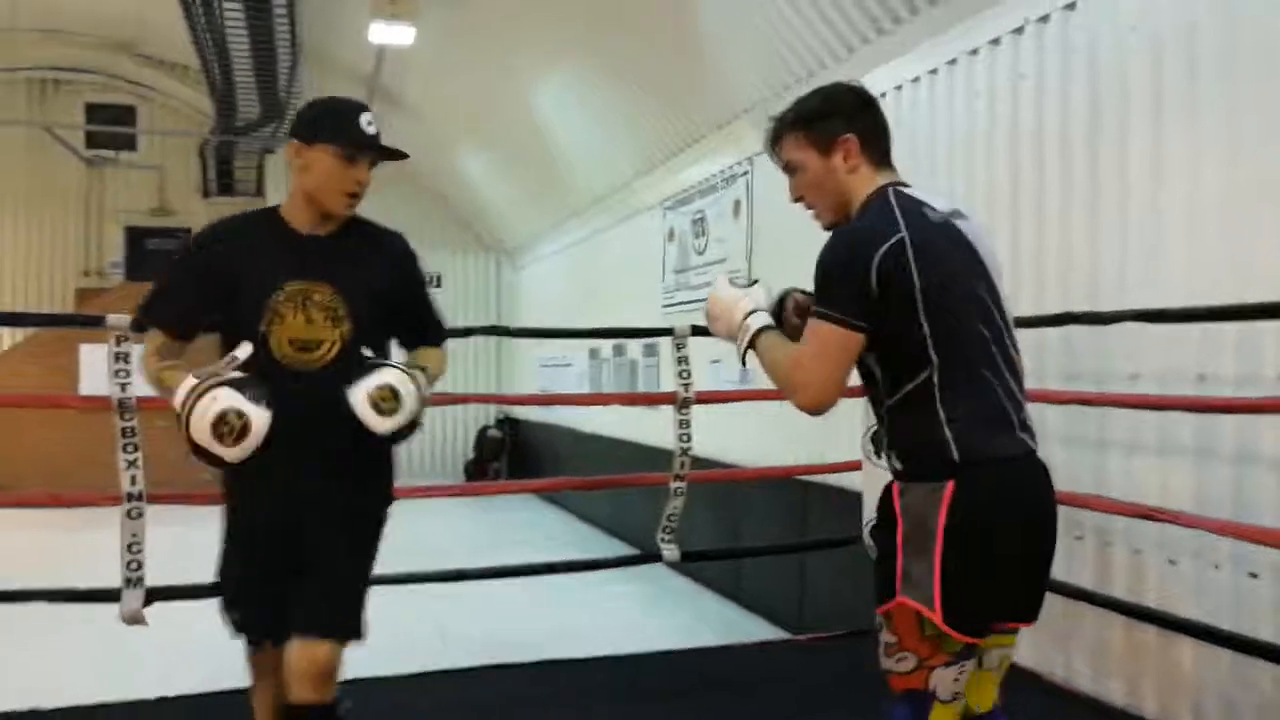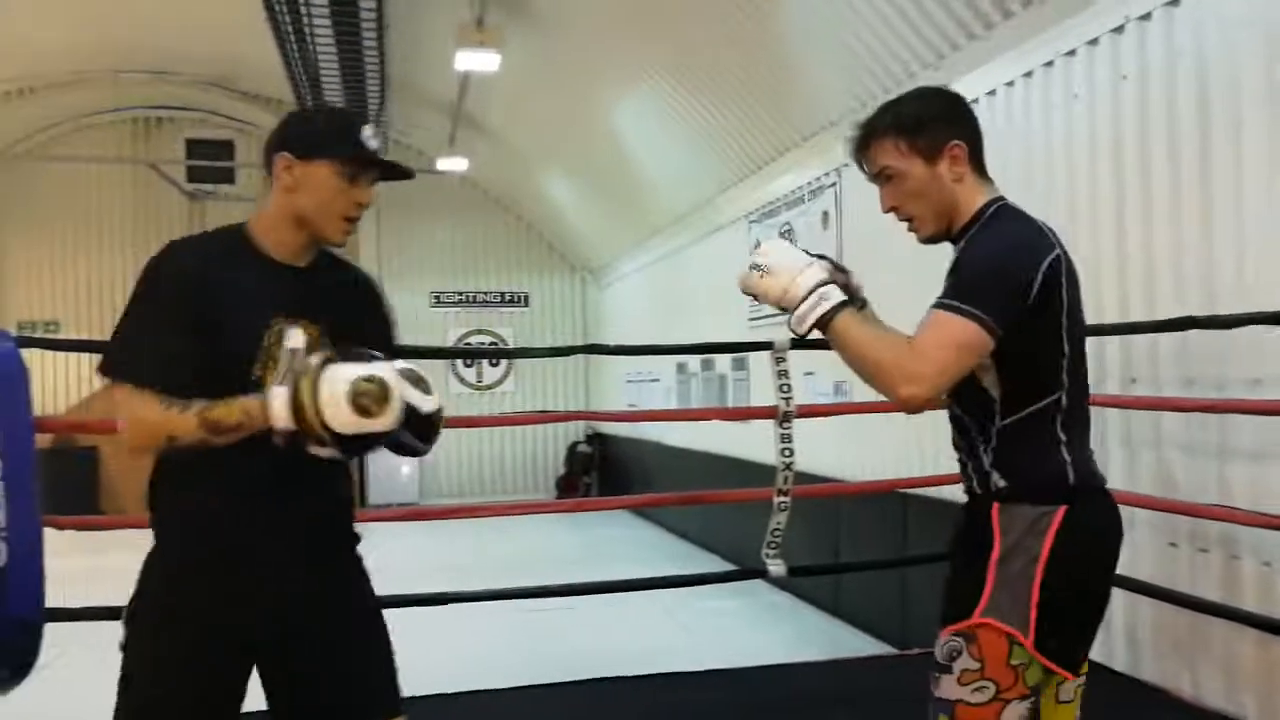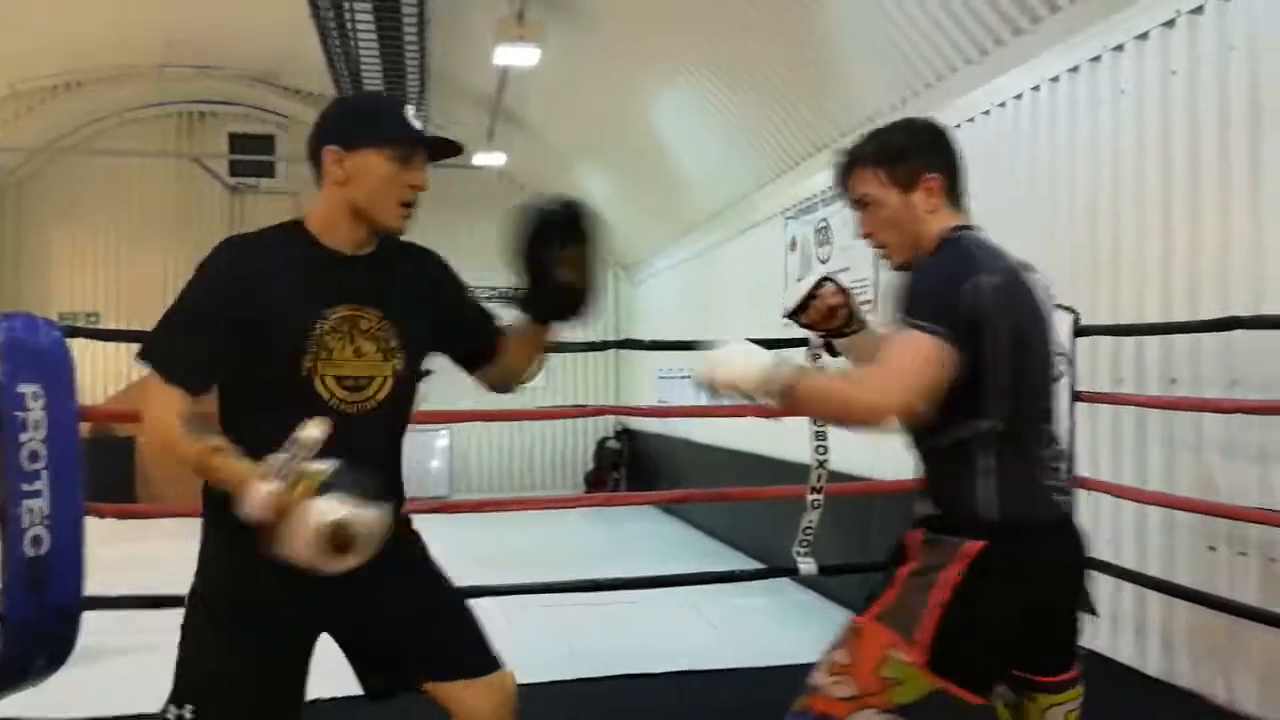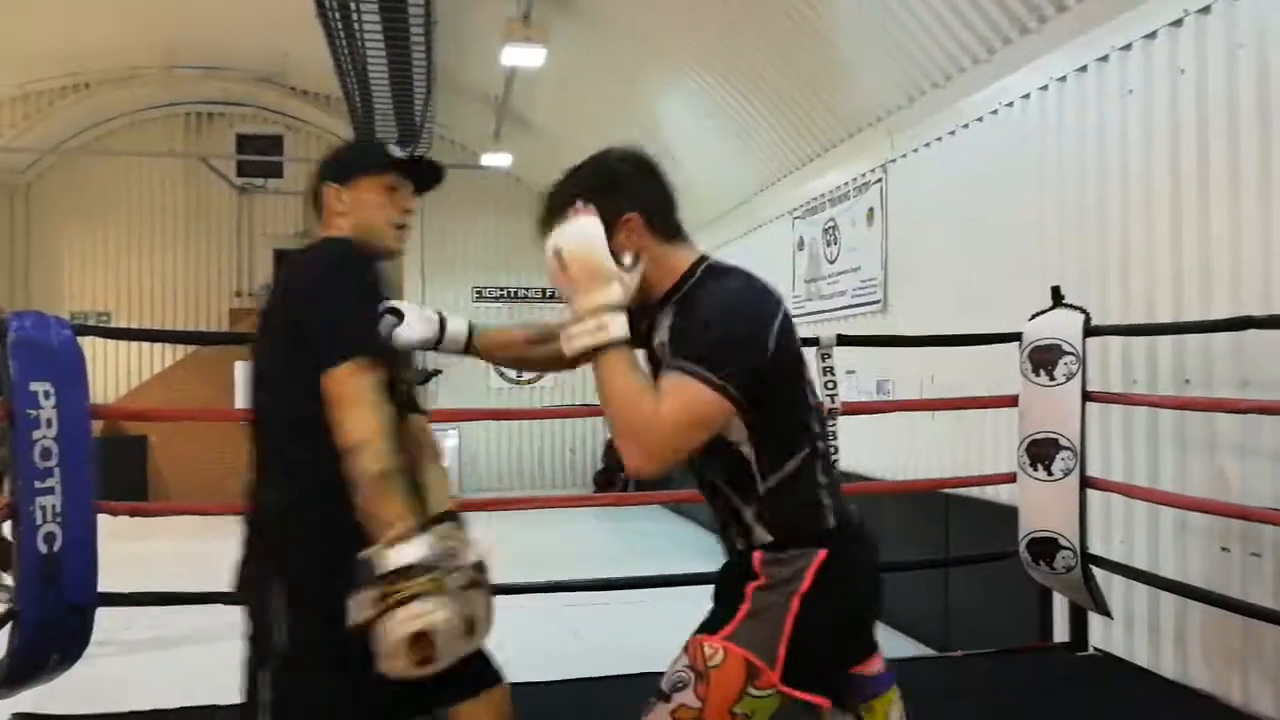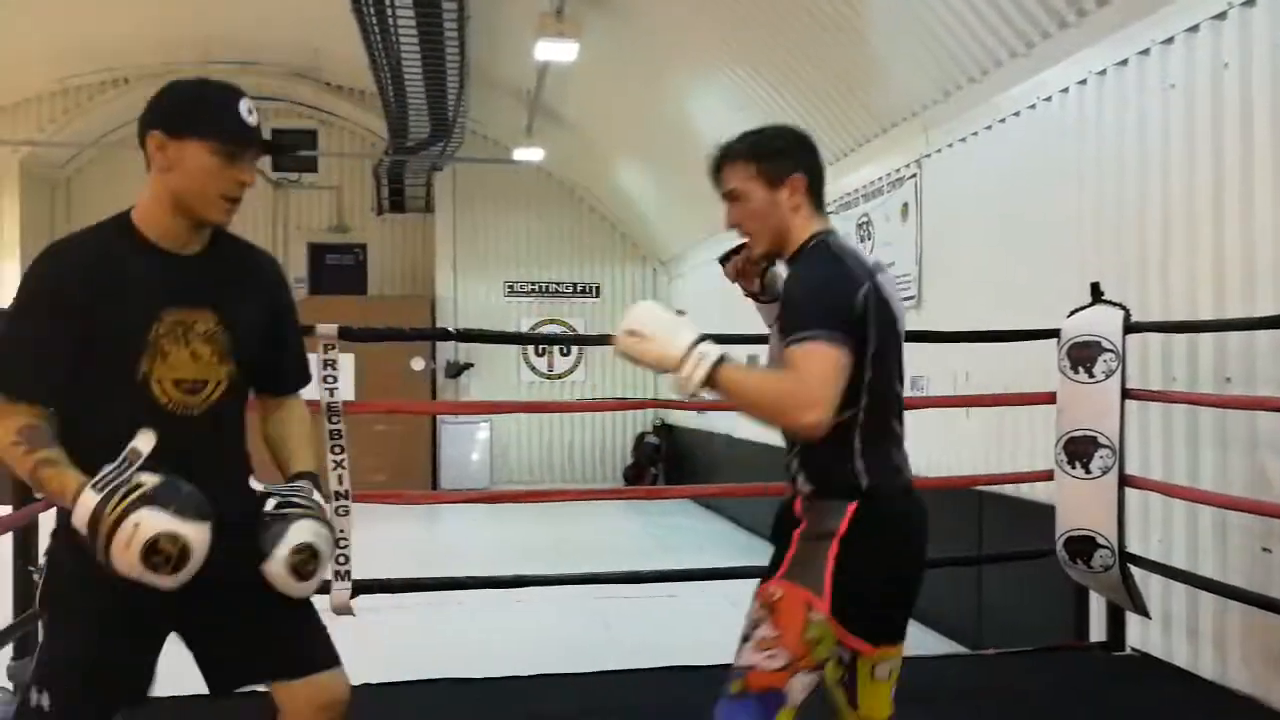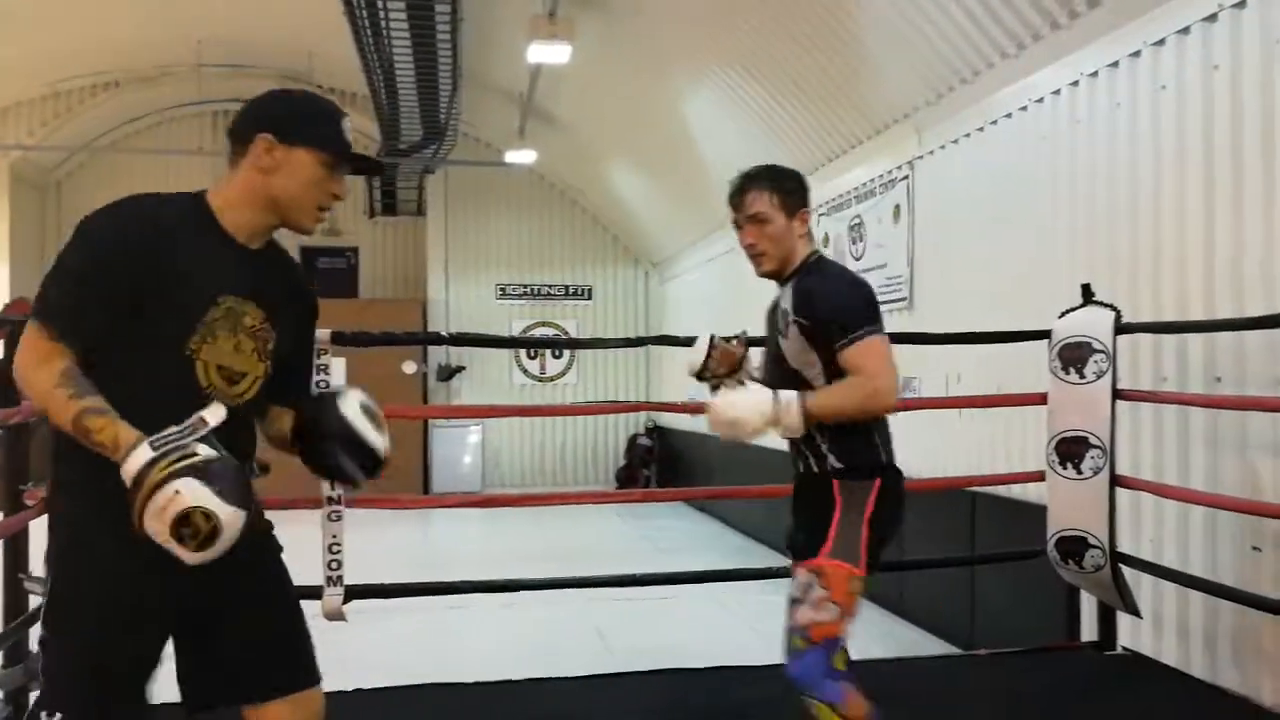
dt=0.5s
person 1, frame 1
left shoulder: (386, 254)
right shoulder: (229, 246)
left elbow: (429, 348)
right elbow: (159, 347)
left wrist: (410, 381)
right wrist: (191, 390)
left hip: (347, 485)
right hip: (258, 486)
left knee: (311, 663)
right knee: (269, 656)
person 1, frame 2
left shoulder: (356, 294)
right shoulder: (187, 273)
left elbow: (366, 410)
right elbow: (138, 423)
left wrist: (402, 419)
right wrist: (273, 408)
left hip: (320, 556)
right hip: (201, 564)
person 1, frame 3
left shoulder: (420, 275)
right shoulder: (246, 269)
left elbow: (504, 372)
right elbow: (162, 411)
left wrist: (548, 305)
right wrist: (262, 489)
left hip: (376, 542)
right hip: (258, 553)
person 1, frame 4
left shoulder: (360, 296)
right shoulder: (330, 269)
left elbow: (407, 429)
right elbow: (354, 405)
left wrist: (444, 526)
right wrist: (404, 543)
left hip: (378, 555)
right hip: (309, 561)
person 1, frame 5
left shoulder: (255, 275)
right shoulder: (74, 271)
left elbow: (282, 398)
left wrist: (302, 489)
right wrist: (91, 503)
left hip: (227, 525)
right hip: (112, 542)
person 1, frame 6
left shoulder: (287, 286)
right shoulder: (138, 233)
right elbow: (38, 361)
left wrist: (323, 437)
right wrist: (135, 453)
left hip: (224, 529)
right hip: (110, 530)
person 2, frame 1
left shoulder: (859, 243)
right shoulder: (957, 227)
left elbow: (810, 390)
left wrist: (750, 322)
right wrist: (826, 326)
left hip: (951, 498)
right hip: (1022, 486)
person 2, frame 2
left shoulder: (1006, 248)
right shoulder: (990, 251)
left elbow: (912, 384)
right elbow: (913, 369)
left wrist: (814, 299)
right wrist: (843, 306)
left hip: (1037, 524)
right hip: (1046, 520)
person 2, frame 3
left shoulder: (950, 273)
right shoulder: (1006, 277)
left elbow: (876, 400)
left wrist: (761, 374)
left hip: (978, 553)
right hip: (1047, 548)
person 2, frame 4
left shoulder: (730, 308)
right shoulder: (670, 303)
left elbow: (646, 449)
right elbow: (554, 350)
left wrist: (596, 313)
right wrist: (447, 327)
left hip: (804, 568)
right hip: (813, 561)
person 2, frame 5
left shoulder: (820, 274)
right shoulder: (851, 270)
left elbow: (809, 410)
left wrist: (692, 354)
right wrist: (767, 292)
left hip: (847, 524)
right hip: (889, 520)
person 2, frame 6
left shoulder: (834, 290)
right shoulder: (782, 304)
left elbow: (879, 391)
right elbow: (770, 403)
left wrist: (779, 408)
right wrist: (724, 371)
left hip: (858, 490)
right hip: (821, 488)
left knee: (810, 667)
right knee: (818, 645)
